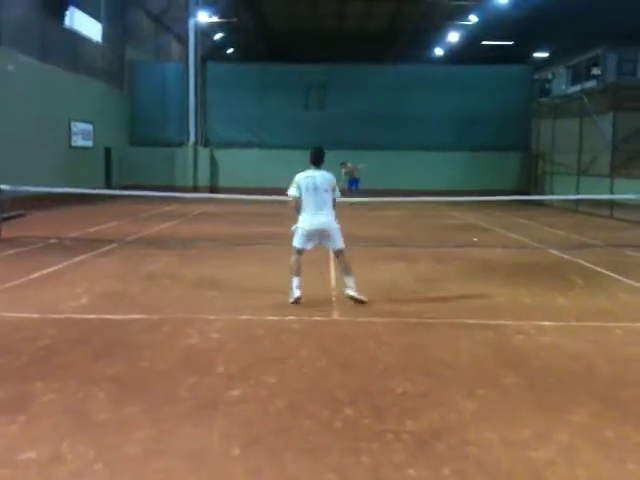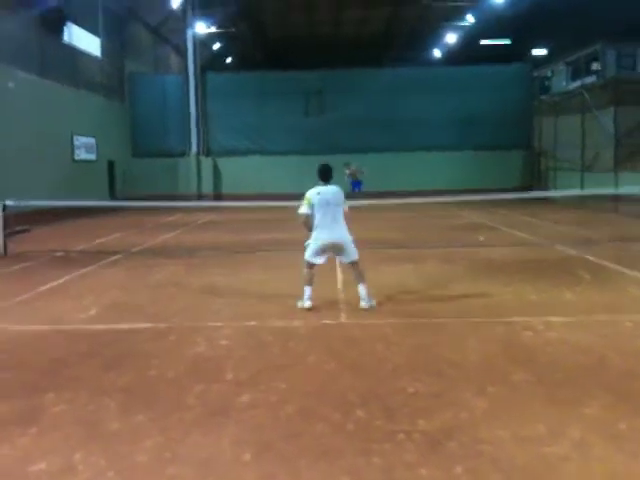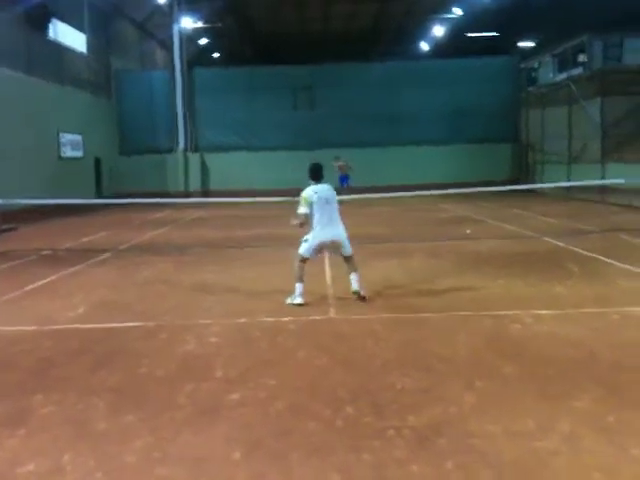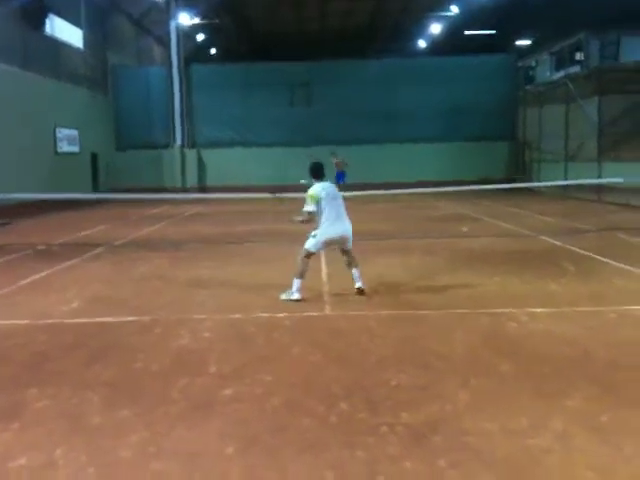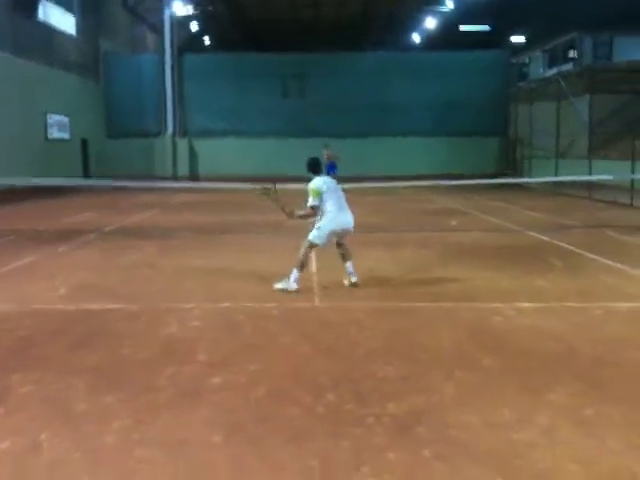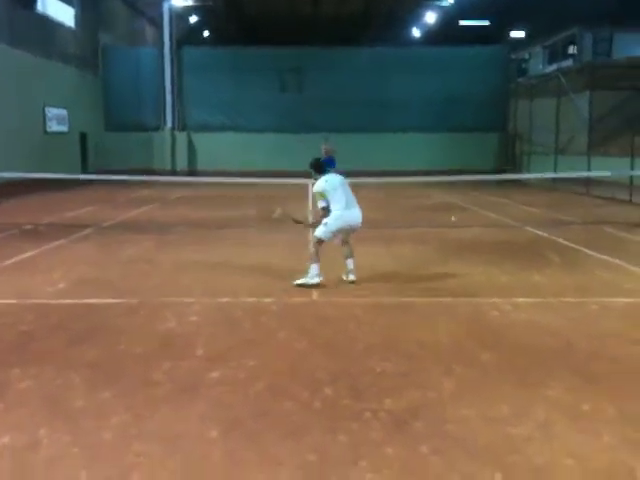
dt=0.1s
person 1, frame 1
left shoulder: (299, 178)
right shoulder: (331, 178)
left elbow: (295, 203)
right elbow: (333, 203)
left hip: (307, 222)
right hip: (328, 222)
left knee: (296, 254)
right knee: (340, 255)
left ankle: (296, 290)
right ankle: (351, 289)
person 1, frame 2
left shoulder: (310, 194)
right shoulder: (339, 192)
left elbow: (305, 220)
right elbow: (343, 214)
left wrist: (310, 229)
left hip: (320, 236)
right hip: (341, 235)
left knee: (308, 266)
right knee: (355, 265)
left ankle: (307, 300)
right ankle: (365, 299)
person 1, frame 3
left shoulder: (307, 194)
right shoulder: (331, 190)
left elbow: (303, 220)
left wrist: (296, 223)
left hip: (320, 235)
right hip: (338, 233)
left knee: (301, 261)
right knee: (349, 258)
left ankle: (298, 296)
right ankle: (356, 287)
person 1, frame 4
left shoulder: (313, 191)
right shoulder: (333, 187)
left elbow: (309, 218)
left wrist: (298, 219)
left hip: (328, 230)
right hip: (346, 228)
left knee: (305, 256)
right knee: (347, 252)
left ankle: (295, 291)
right ankle: (358, 282)
person 1, frame 5
left shoulder: (313, 185)
right shoulder: (332, 181)
left elbow: (312, 211)
left wrist: (295, 215)
left hip: (333, 221)
right hip: (348, 220)
left knee: (307, 248)
right knee: (341, 244)
left ankle: (292, 282)
right ankle: (352, 276)
person 1, frame 6
left shoulder: (318, 186)
right shoulder: (340, 178)
left elbow: (324, 212)
left wrist: (314, 223)
left hip: (340, 217)
right hip: (357, 216)
left knee: (315, 243)
right knee: (344, 240)
left ankle: (314, 276)
right ankle: (350, 273)
